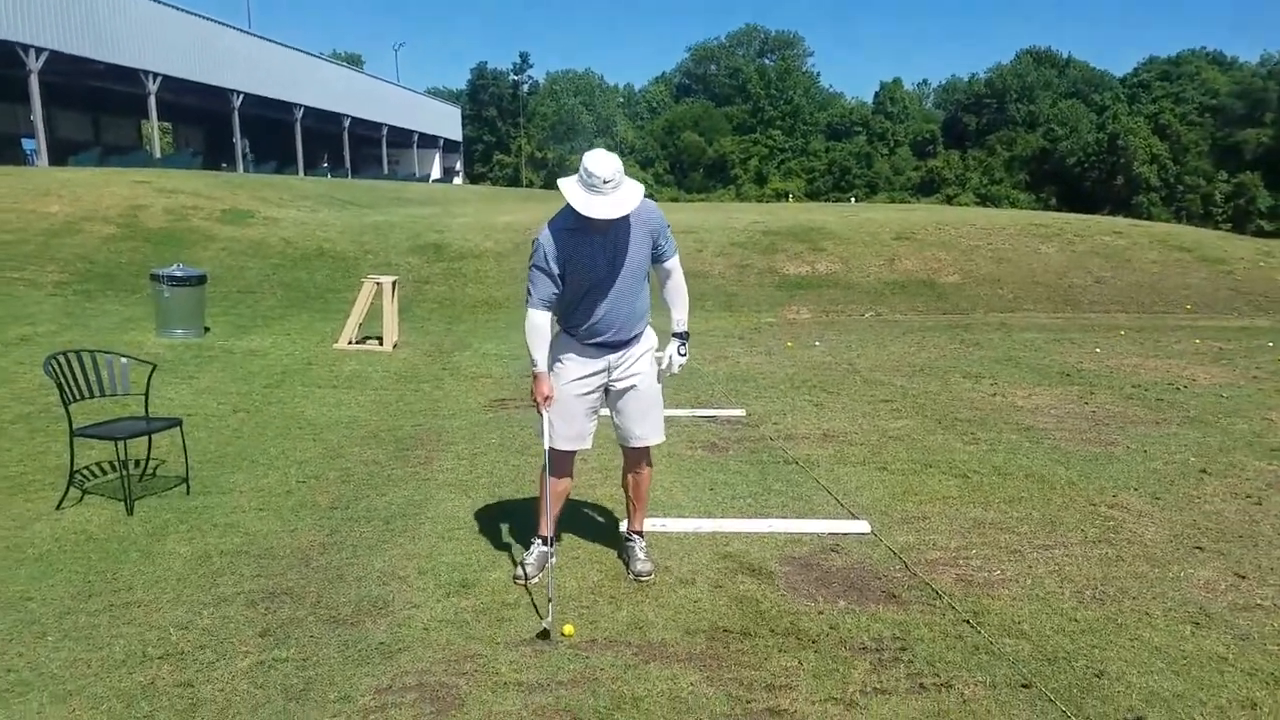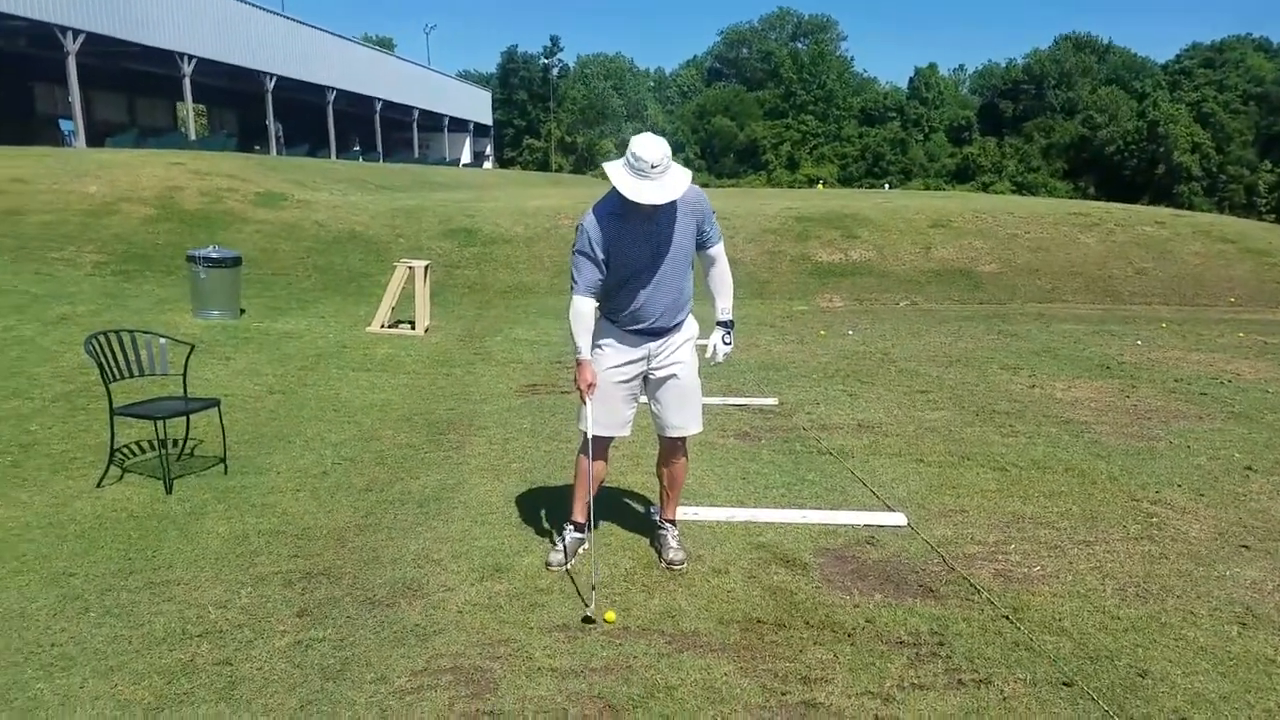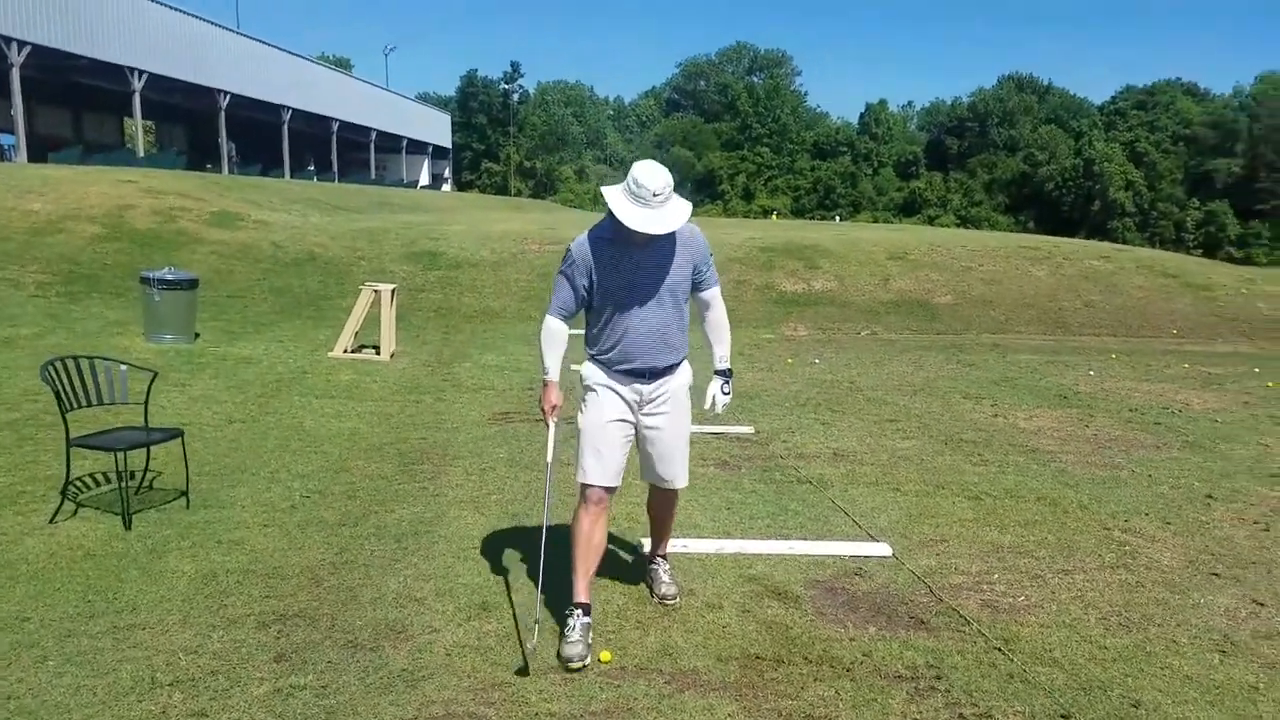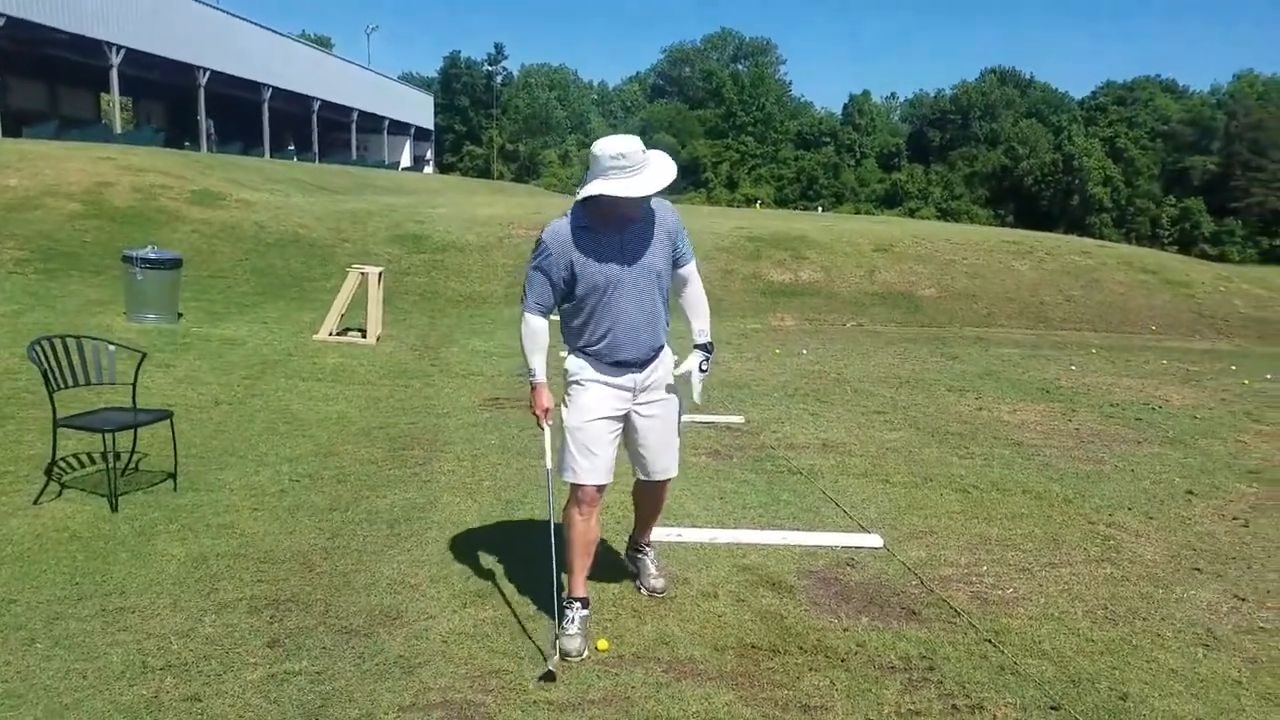
dt=0.7s
person 1, frame 1
left shoulder: (648, 217)
right shoulder: (553, 237)
left elbow: (670, 273)
right elbow: (539, 309)
left wrist: (679, 333)
right wrist: (540, 371)
left hip: (635, 351)
right hip: (576, 355)
left knee: (638, 450)
right knee: (561, 452)
left ankle: (635, 538)
right ankle: (543, 542)
person 1, frame 2
left shoulder: (694, 203)
right shoulder: (598, 221)
left elbow: (715, 260)
right elbow: (584, 296)
left wrist: (724, 322)
right wrist: (583, 358)
left hip: (676, 340)
right hip: (617, 341)
left knee: (675, 440)
right knee: (597, 438)
left ankle: (667, 526)
right ankle: (576, 527)
person 1, frame 3
left shoulder: (691, 241)
right shoulder: (587, 247)
left elbow: (711, 305)
right elbow: (558, 316)
left wrist: (722, 369)
right wrist: (551, 379)
left hip: (669, 384)
right hip: (608, 385)
left knee: (667, 485)
right knee: (595, 494)
left ankle: (658, 560)
right ankle: (579, 611)
person 1, frame 4
left shoulder: (663, 218)
right shoulder: (560, 238)
left elbow: (688, 280)
right elbow: (536, 313)
left wrist: (702, 344)
right wrist: (538, 382)
left hip: (656, 372)
right hip: (593, 378)
left knee: (657, 477)
right knee: (586, 492)
left ankle: (639, 548)
right ankle: (575, 604)
